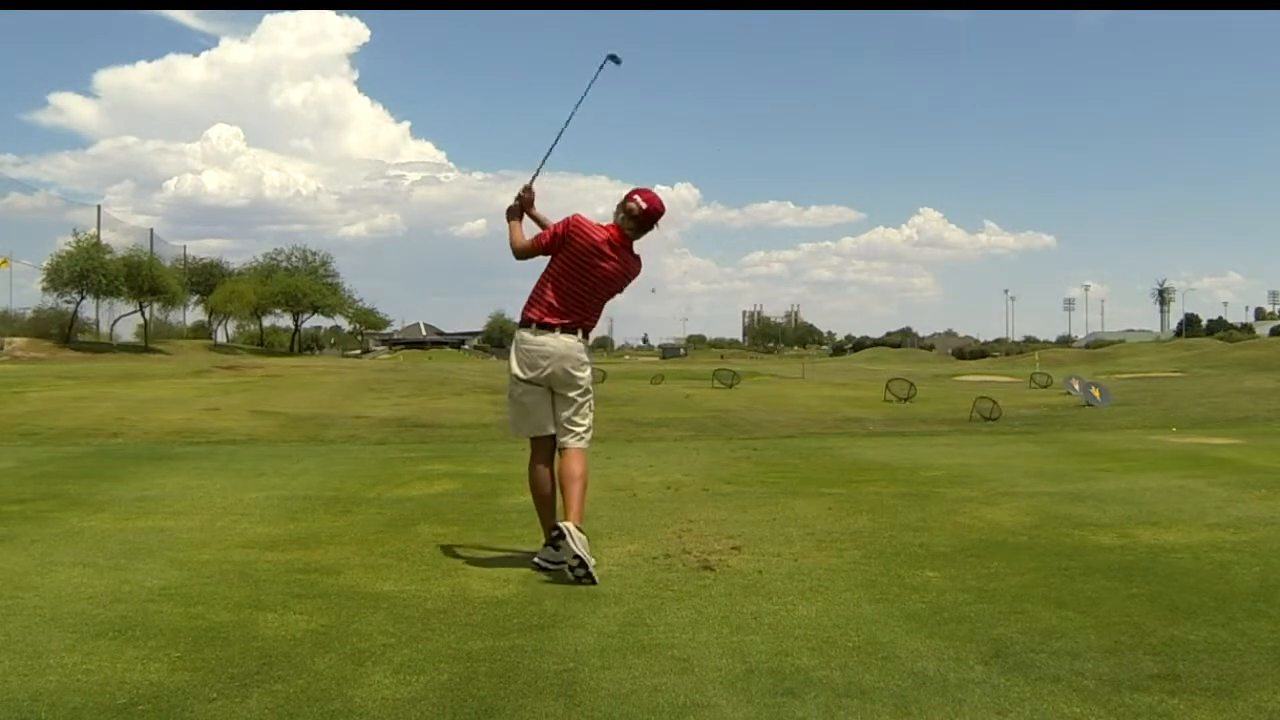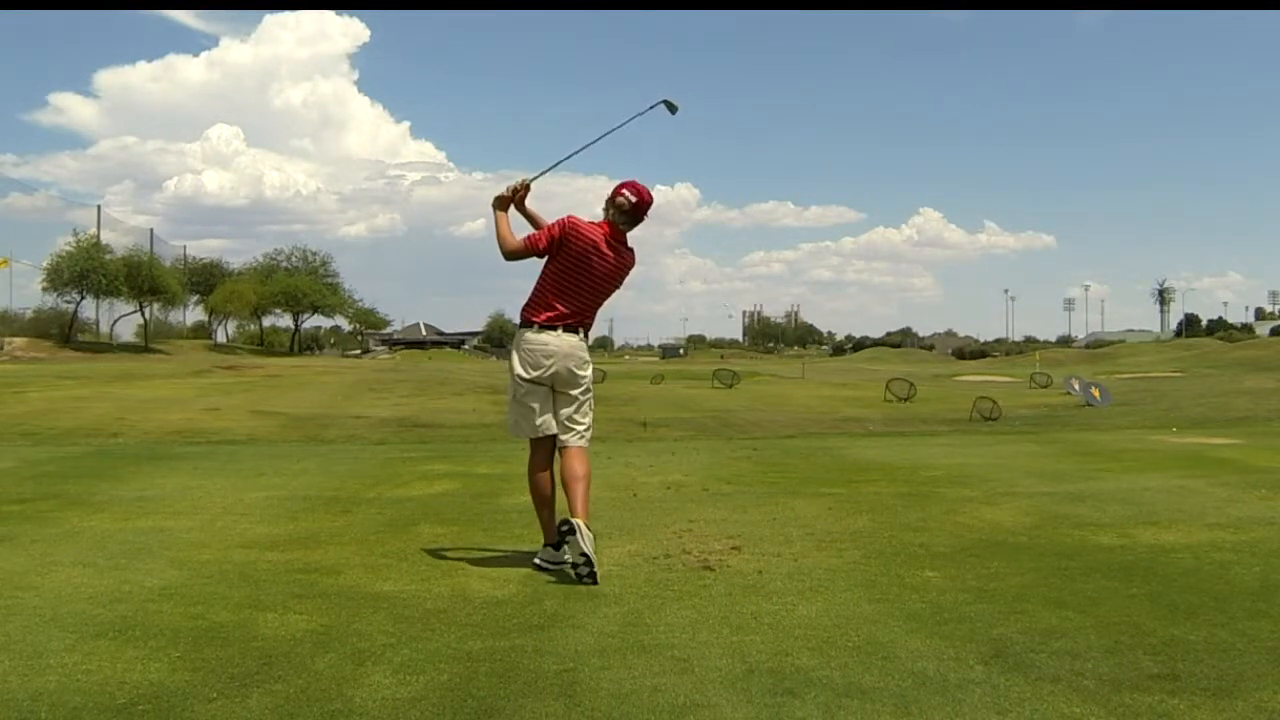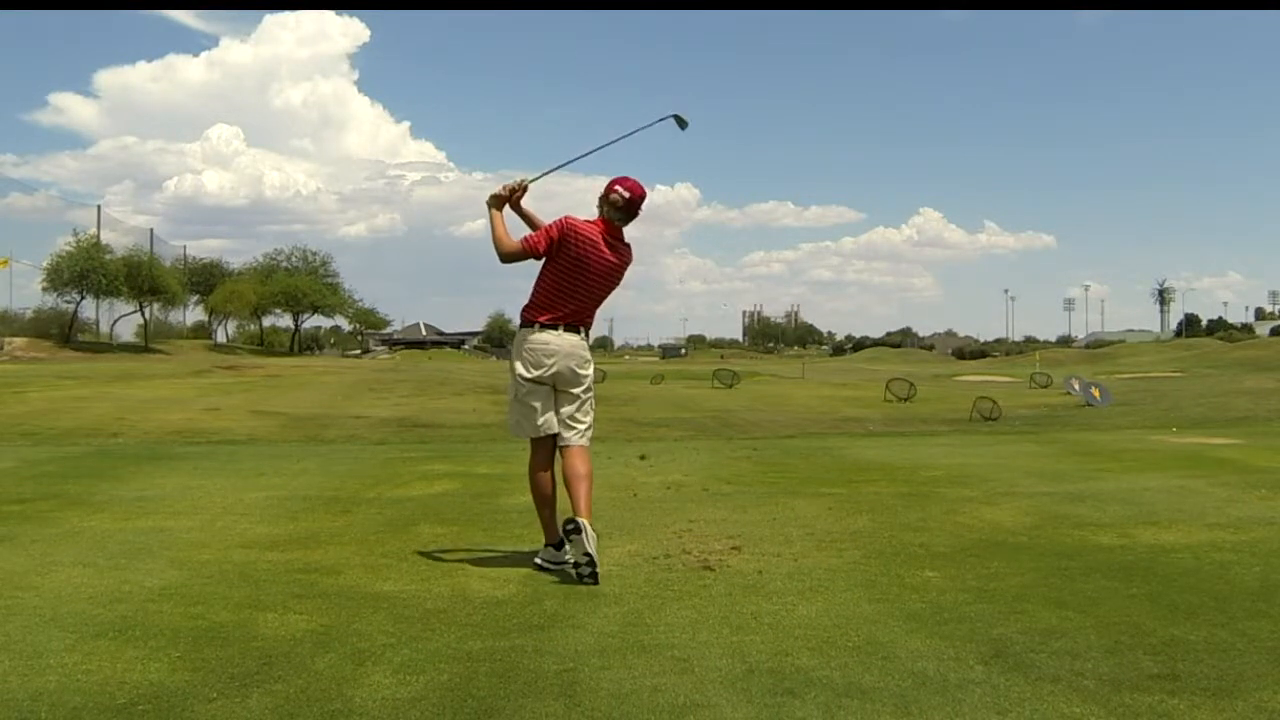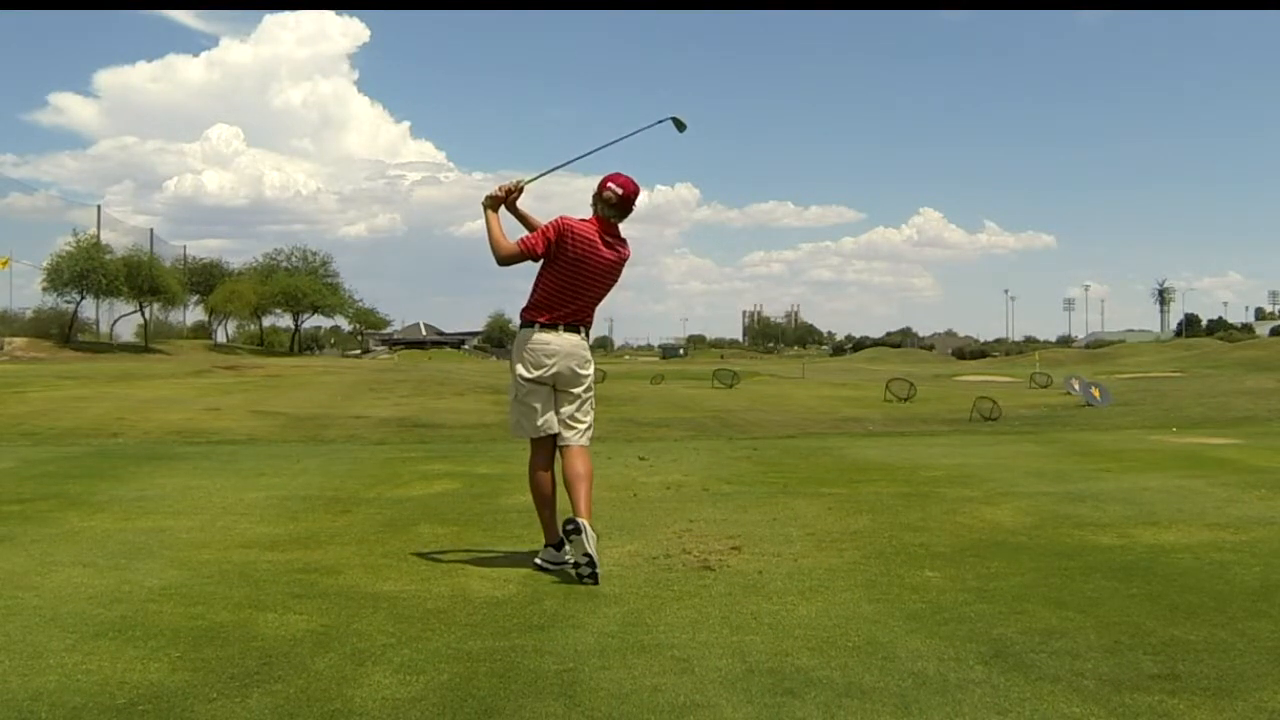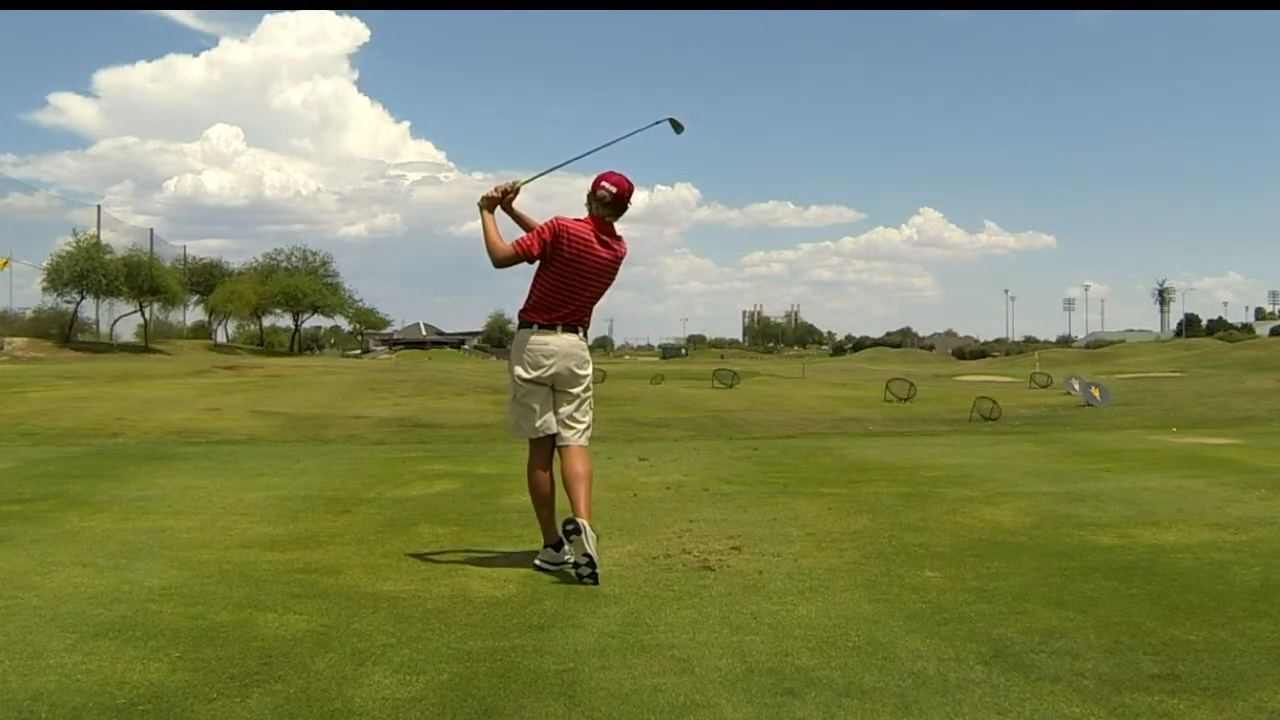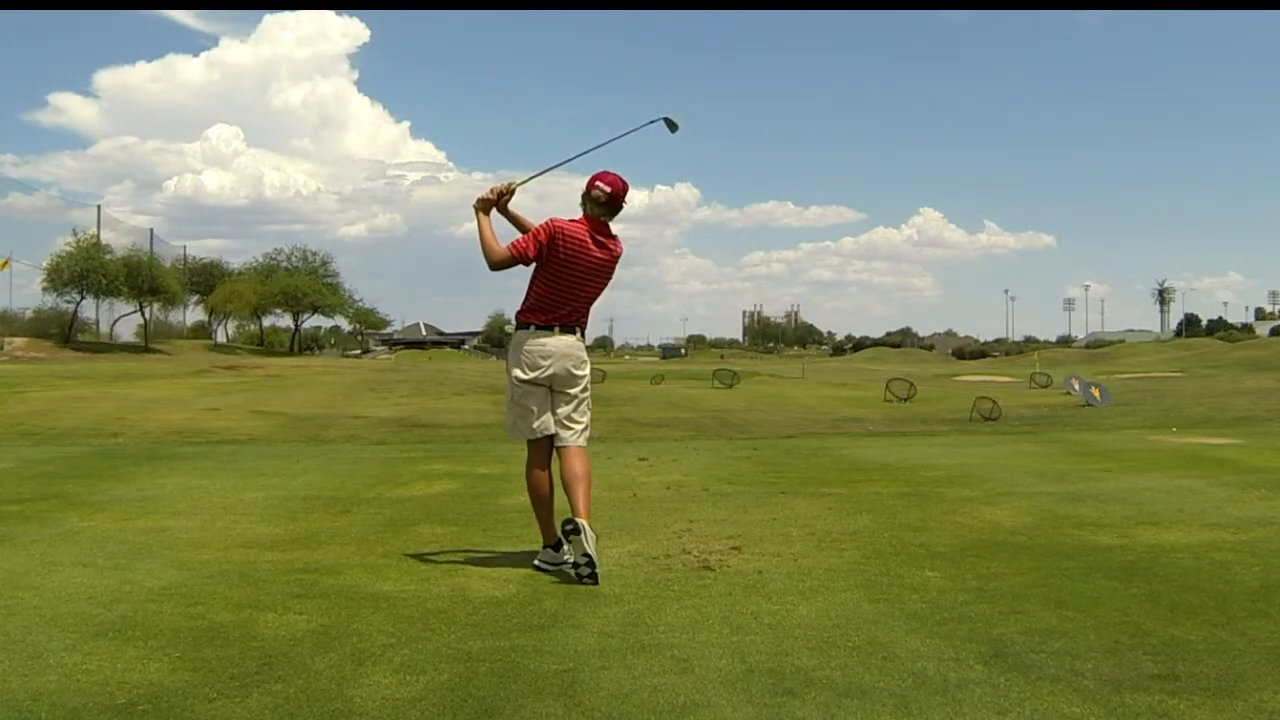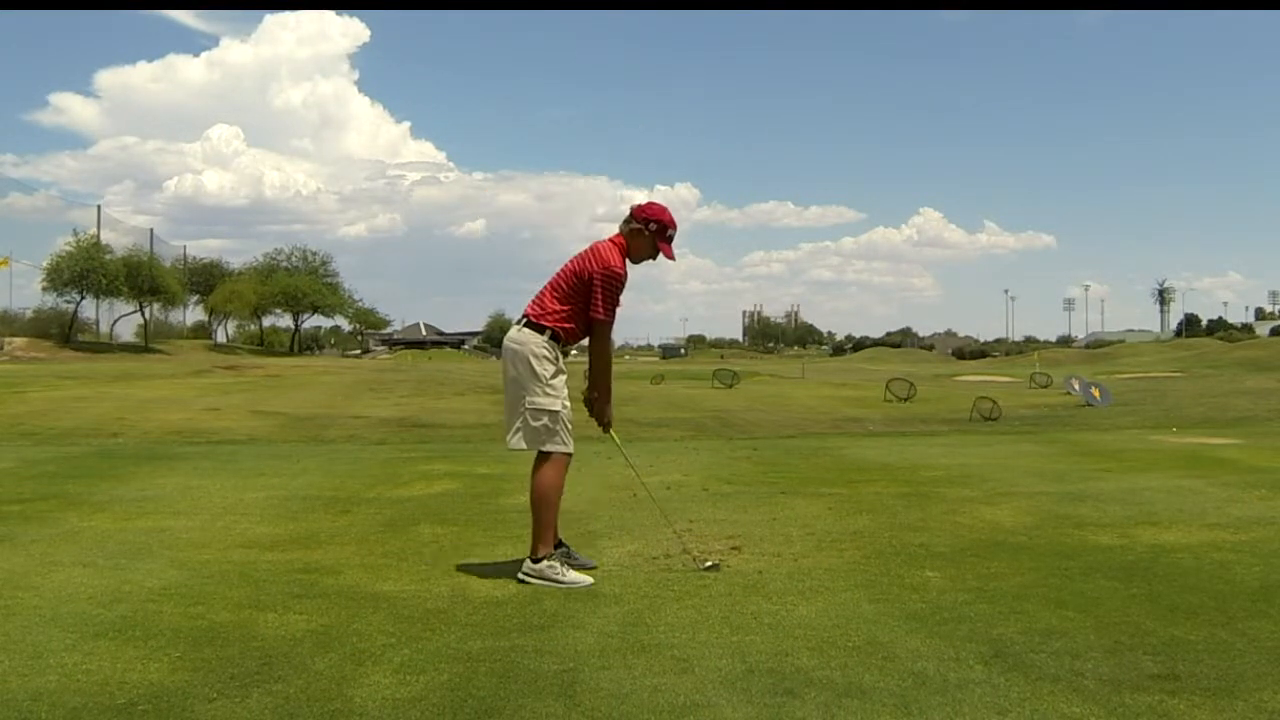
dt=0.3s
person 1, frame 1
left shoulder: (578, 226)
right shoulder: (631, 266)
left elbow: (521, 250)
left wrist: (516, 217)
right wrist: (533, 213)
left hip: (530, 342)
right hip: (571, 349)
left knee: (541, 445)
right knee: (574, 444)
left ankle: (552, 544)
right ankle: (571, 527)
person 1, frame 2
left shoulder: (574, 227)
right shoulder: (626, 259)
left elbow: (510, 250)
left wrist: (502, 210)
right wrist: (524, 210)
left hip: (533, 342)
right hip: (574, 347)
left knee: (541, 446)
right knee: (575, 443)
left ankle: (552, 545)
right ankle: (579, 523)
person 1, frame 3
left shoulder: (572, 227)
right shoulder: (623, 255)
left elbow: (507, 252)
left wrist: (497, 209)
right wrist: (520, 209)
left hip: (534, 342)
right hip: (575, 347)
left knee: (542, 445)
right knee: (576, 442)
left ankle: (553, 545)
right ankle: (581, 522)
person 1, frame 4
left shoulder: (568, 228)
right shoulder: (621, 252)
left elbow: (504, 255)
left wrist: (492, 211)
right wrist: (515, 210)
left hip: (535, 342)
right hip: (576, 346)
left knee: (542, 446)
right knee: (575, 442)
left ankle: (554, 545)
right ankle: (581, 522)
person 1, frame 5
left shoulder: (564, 228)
right shoulder: (618, 250)
left elbow: (501, 257)
left wrist: (488, 212)
right wrist: (512, 211)
left hip: (534, 343)
right hip: (574, 346)
left knee: (541, 445)
right knee: (575, 442)
left ankle: (553, 545)
right ankle: (581, 522)
person 1, frame 6
left shoulder: (563, 234)
right shoulder: (612, 250)
left elbow: (497, 260)
right elbow: (548, 259)
left wrist: (485, 214)
left hip: (531, 345)
right hip: (569, 348)
left knee: (539, 447)
right knee: (573, 443)
left ankle: (551, 546)
right ankle: (581, 525)
person 1, frame 7
left shoulder: (605, 254)
right shoulder: (611, 265)
left elbow: (595, 334)
right elbow: (601, 340)
left wrist: (592, 387)
right wrist: (604, 399)
left hip: (531, 343)
right hip: (537, 347)
left knee: (552, 449)
right knee: (555, 451)
left ankle: (550, 545)
right ankle: (540, 560)
